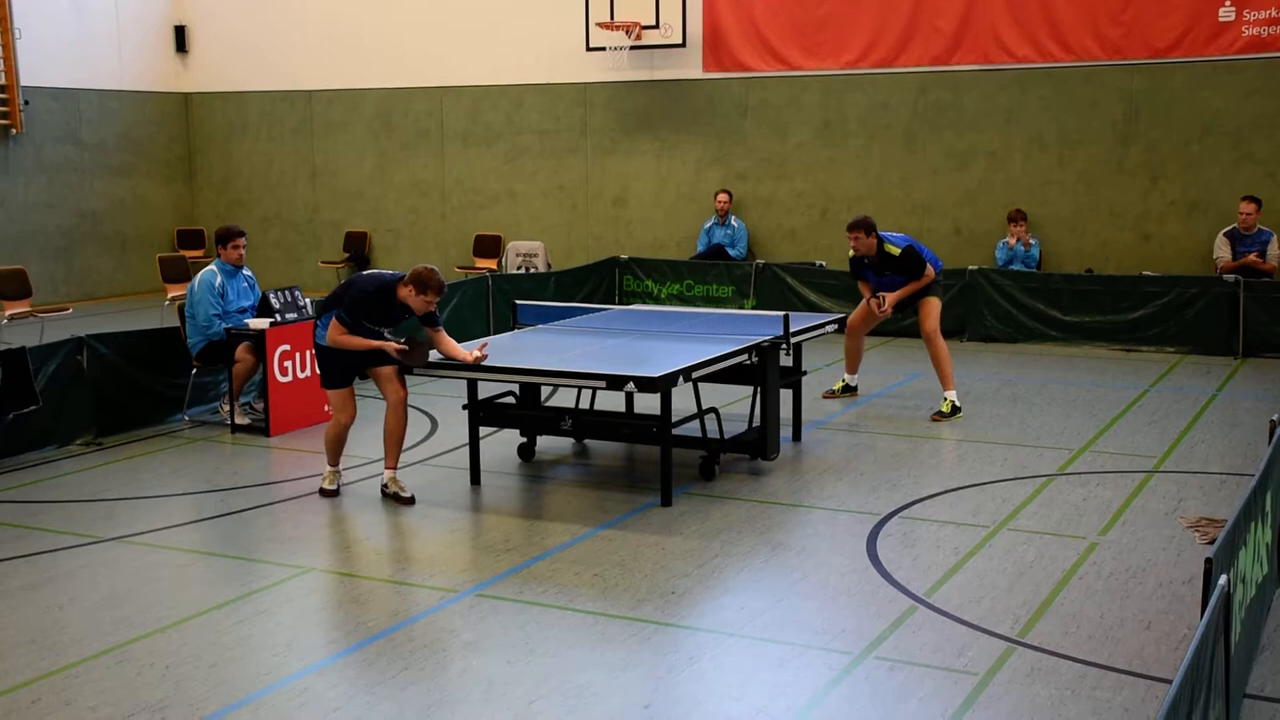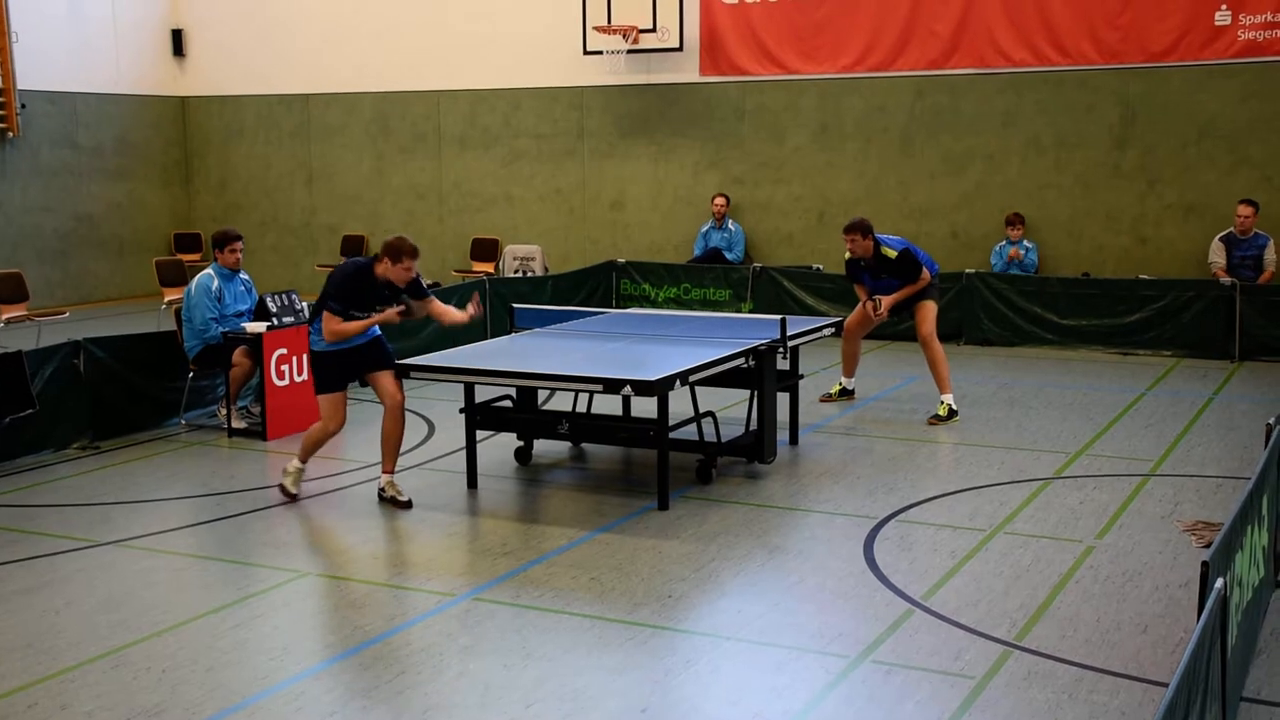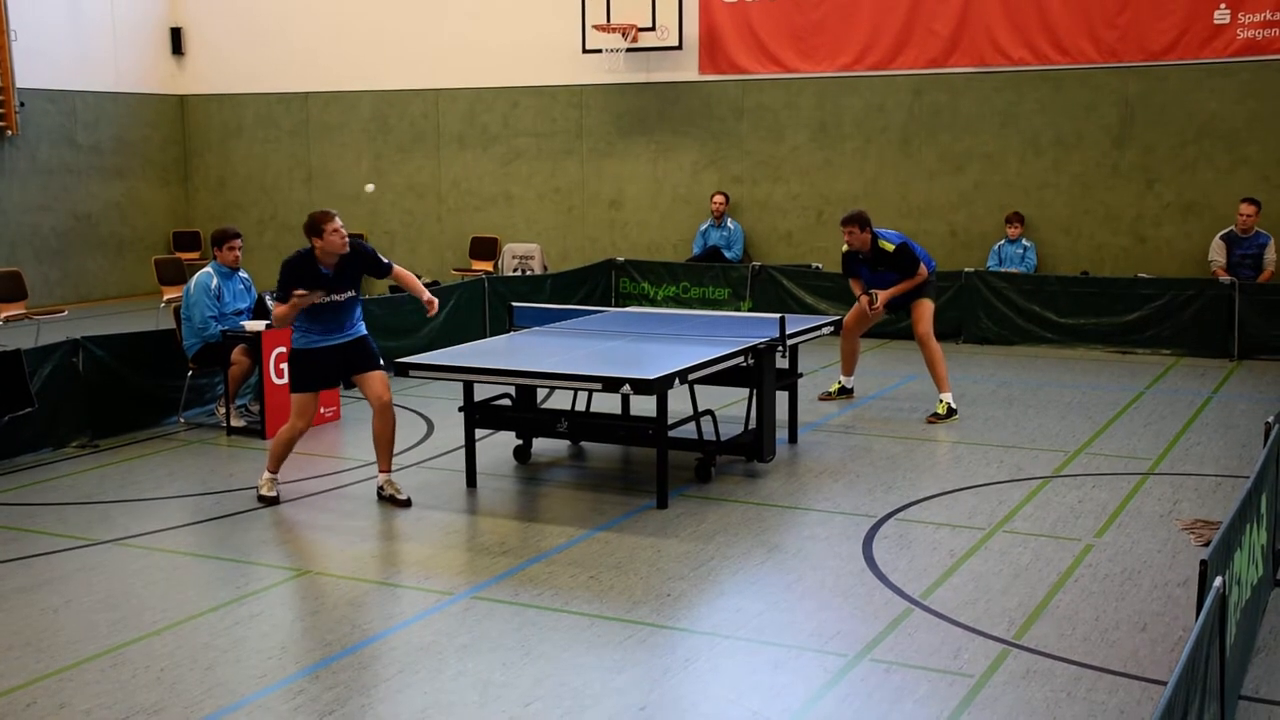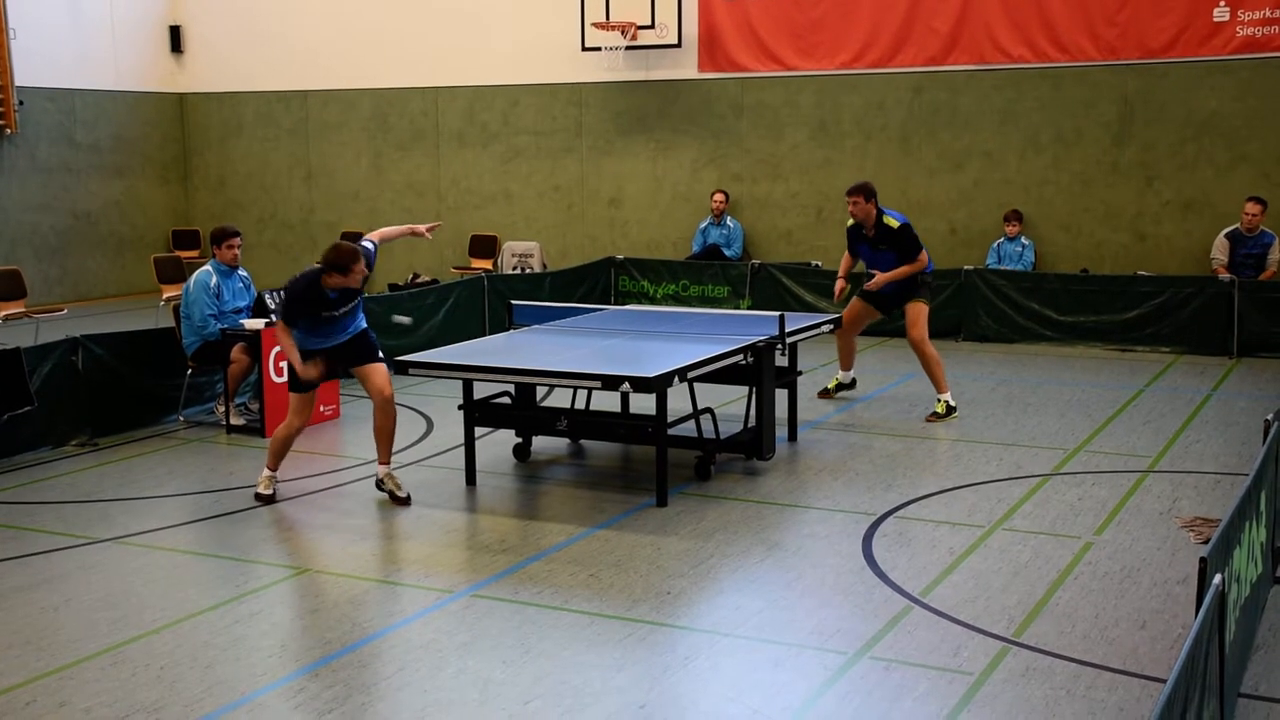
dt=0.4s
person 1, frame 1
left shoulder: (422, 296)
right shoulder: (368, 291)
left elbow: (439, 338)
right elbow: (335, 337)
left wrist: (466, 356)
right wrist: (382, 346)
left hip: (374, 335)
right hip: (335, 338)
left knee: (398, 396)
right knee: (344, 416)
left ankle: (390, 478)
right ankle: (332, 471)
person 1, frame 2
left shoulder: (404, 277)
right shoulder: (348, 277)
left elbow: (435, 308)
right elbow: (331, 333)
left wrist: (463, 316)
right wrist: (379, 319)
left hip: (367, 338)
right hip: (329, 345)
left knee: (395, 401)
right knee: (333, 423)
left ankle: (387, 481)
right ankle: (296, 467)
person 1, frame 3
left shoulder: (358, 252)
right shoulder: (295, 265)
left elbow: (398, 273)
right elbow: (278, 320)
left wrist: (425, 295)
right wrist: (294, 305)
left hip: (353, 337)
right hip: (310, 346)
left knee: (383, 401)
right knee: (299, 424)
left ankle: (384, 480)
right ankle: (269, 476)
person 1, frame 4
left shoulder: (360, 257)
right shoulder: (302, 290)
left elbow: (376, 236)
right elbow: (283, 332)
left wrist: (413, 229)
right wrist: (299, 366)
left hip: (353, 334)
right hip: (311, 346)
left knee: (384, 395)
right knee: (297, 422)
left ankle: (384, 473)
right ankle: (269, 474)
person 2, frame 1
left shoulder: (901, 250)
right shoulder: (856, 256)
left elbow: (929, 274)
right elbow: (863, 280)
left wrist: (896, 296)
right wrist: (870, 298)
left hip: (925, 282)
right hip: (887, 289)
left knee: (930, 332)
right knee: (853, 326)
left ankle: (951, 400)
right ankle: (849, 383)
person 2, frame 2
left shoulder: (897, 253)
right shoulder: (851, 259)
left elbow: (924, 278)
right elbow: (859, 283)
left wrist: (892, 300)
right wrist: (866, 301)
left hip: (921, 285)
right hip: (883, 291)
left knee: (926, 335)
right knee: (850, 329)
left ankle: (948, 404)
right ankle: (846, 386)
person 2, frame 3
left shoulder: (894, 247)
right shoulder: (848, 252)
left elbow: (921, 273)
right elbow: (854, 278)
left wrist: (889, 294)
right wrist: (861, 296)
left hip: (918, 282)
right hip: (881, 288)
left knee: (923, 334)
right knee: (848, 327)
left ankle: (947, 402)
right ankle: (846, 385)
person 2, frame 4
left shoulder: (897, 226)
right shoulder: (853, 227)
left elbow: (922, 261)
right elbow: (851, 255)
left wrist: (887, 277)
right wrist: (842, 277)
left hip: (913, 282)
right hip: (879, 283)
left knee: (917, 338)
right knee: (843, 327)
left ankle: (946, 400)
right ankle: (845, 379)
person 3, frame 1
left shoulder: (246, 274)
right shoulder: (208, 279)
left elbow: (259, 310)
right elbow: (210, 327)
right hip: (209, 342)
right knee: (249, 354)
left ankle: (263, 399)
right ankle: (229, 403)
person 3, frame 2
left shoulder: (243, 278)
right shoulder: (205, 283)
left elbow: (256, 314)
right elbow: (207, 330)
right hip: (206, 347)
right knee: (247, 358)
left ankle: (259, 403)
right ankle: (227, 407)
person 3, frame 3
left shoulder: (242, 276)
right shoulder: (204, 281)
left elbow: (255, 312)
right elbow: (206, 329)
left hip: (238, 338)
right hip: (205, 345)
right knee: (245, 356)
left ankle: (258, 401)
right ankle: (225, 405)
person 3, frame 4
left shoulder: (242, 275)
right shoulder: (203, 279)
left elbow: (254, 311)
right elbow: (206, 327)
left hip: (238, 337)
right hip: (204, 343)
right knee: (244, 354)
left ankle: (258, 399)
right ankle: (224, 404)
